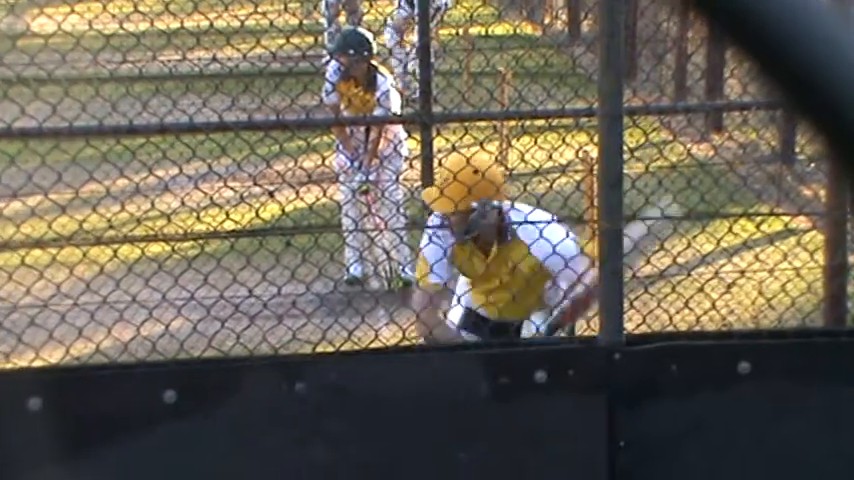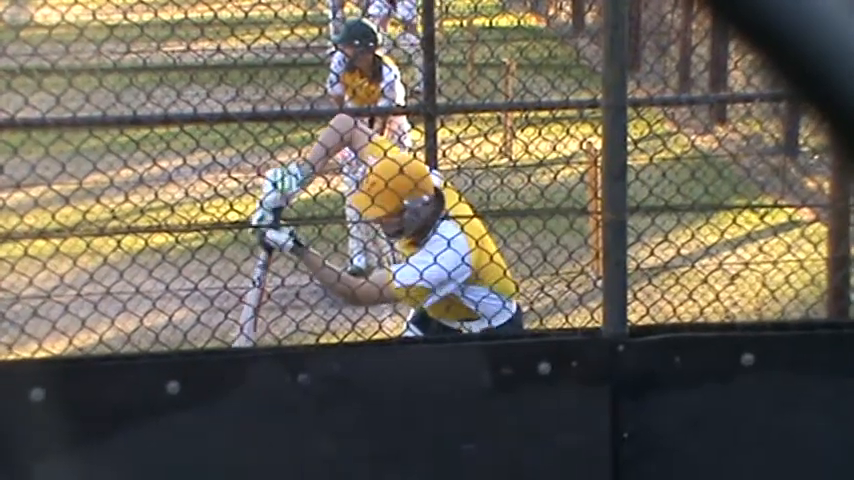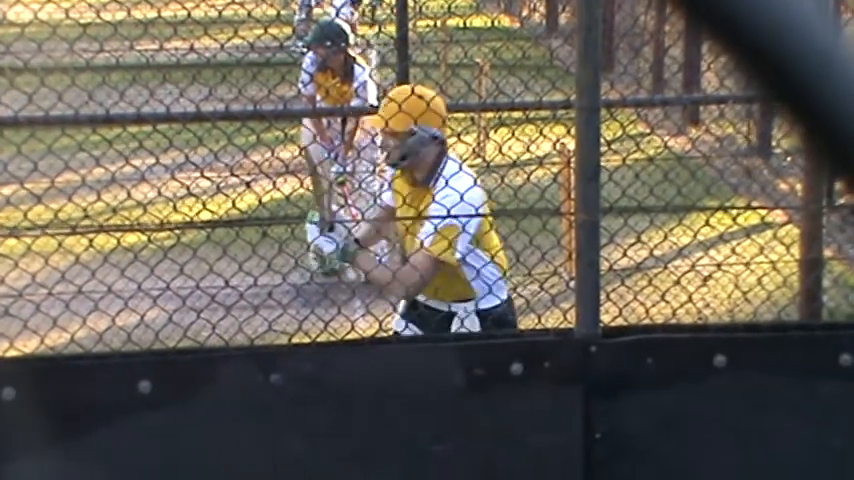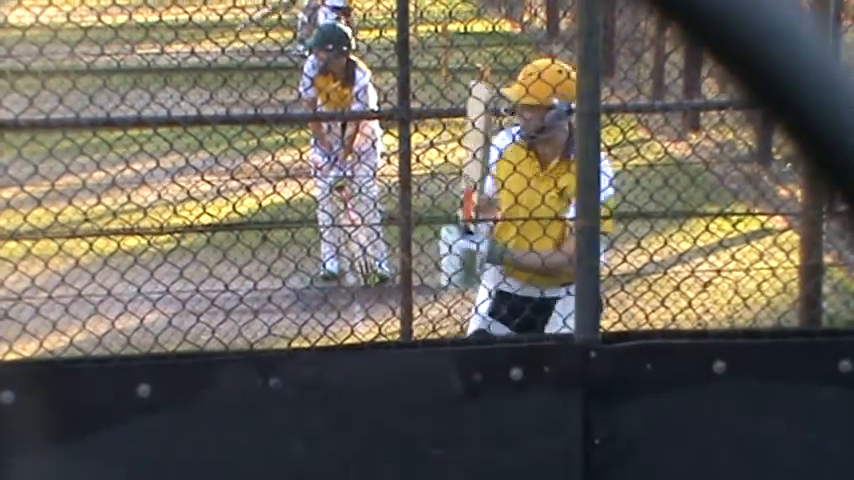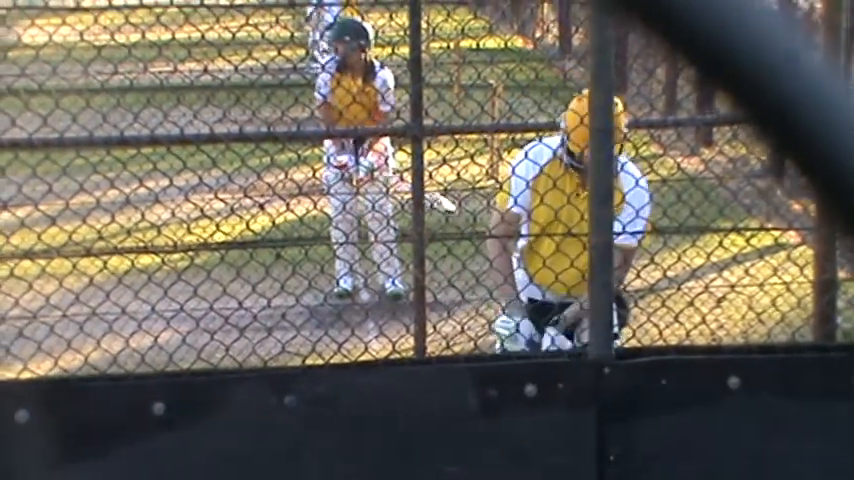
dt=0.5s
person 1, frame 1
left shoulder: (383, 83)
right shoulder: (335, 72)
left elbow: (378, 130)
right elbow: (334, 115)
left wrist: (368, 163)
right wrist: (350, 153)
left hip: (385, 139)
right hip: (350, 137)
left knee: (389, 200)
right knee: (351, 202)
left ankle: (402, 266)
right ankle: (355, 264)
person 1, frame 2
left shoulder: (387, 73)
right shoulder: (341, 61)
left elbow: (384, 125)
right elbow: (338, 104)
left hip: (391, 128)
right knee: (355, 192)
right ankle: (360, 256)
person 1, frame 3
left shoulder: (359, 72)
right shoulder: (312, 62)
left elbow: (356, 117)
right elbow: (309, 103)
left wrist: (344, 157)
right wrist: (322, 140)
left hip: (360, 124)
right hip: (326, 123)
left knee: (366, 187)
right knee: (326, 186)
person 1, frame 4
left shoulder: (360, 75)
right shoulder: (313, 66)
left elbow: (356, 119)
right elbow: (310, 107)
left wrist: (344, 159)
right wrist: (322, 145)
left hip: (362, 127)
right hip: (327, 126)
left knee: (366, 192)
right knee: (326, 192)
left ankle: (378, 261)
right ankle: (331, 260)
person 1, frame 5
left shoulder: (381, 75)
right shoulder: (329, 71)
left elbow: (384, 118)
right elbow: (325, 111)
left wrist: (367, 153)
right wrist: (341, 149)
left hip: (373, 143)
right hip: (339, 142)
left knee: (380, 210)
right knee: (341, 211)
left ankle: (392, 278)
right ankle: (346, 277)
person 2, frame 1
left shoulder: (540, 233)
right shoulder: (440, 229)
left elbow: (589, 286)
right elbow: (425, 317)
left hip: (535, 321)
right hip: (478, 315)
person 2, frame 2
left shoulder: (443, 255)
right shoulder: (417, 179)
left elbow: (357, 294)
right elbow: (346, 125)
left wrist: (296, 248)
right wrist: (296, 173)
left hip: (486, 331)
right hip: (437, 313)
person 2, frame 3
left shoulder: (458, 196)
right shoulder: (403, 167)
left elbow: (403, 286)
right elbow: (385, 221)
left wrist: (349, 252)
right wrist: (351, 242)
left hip: (478, 315)
right hip: (425, 303)
person 2, frame 4
right shoulder: (505, 145)
left elbow: (571, 262)
right elbow: (481, 210)
left wrist: (499, 254)
right wrist: (469, 243)
left hip: (560, 300)
right hip: (503, 291)
person 2, frame 5
left shoulder: (631, 184)
right shoulder: (534, 159)
left elbow: (615, 270)
right elbow: (499, 234)
left wrist: (566, 321)
right wrist: (513, 311)
left hip: (591, 306)
right hip: (529, 297)
